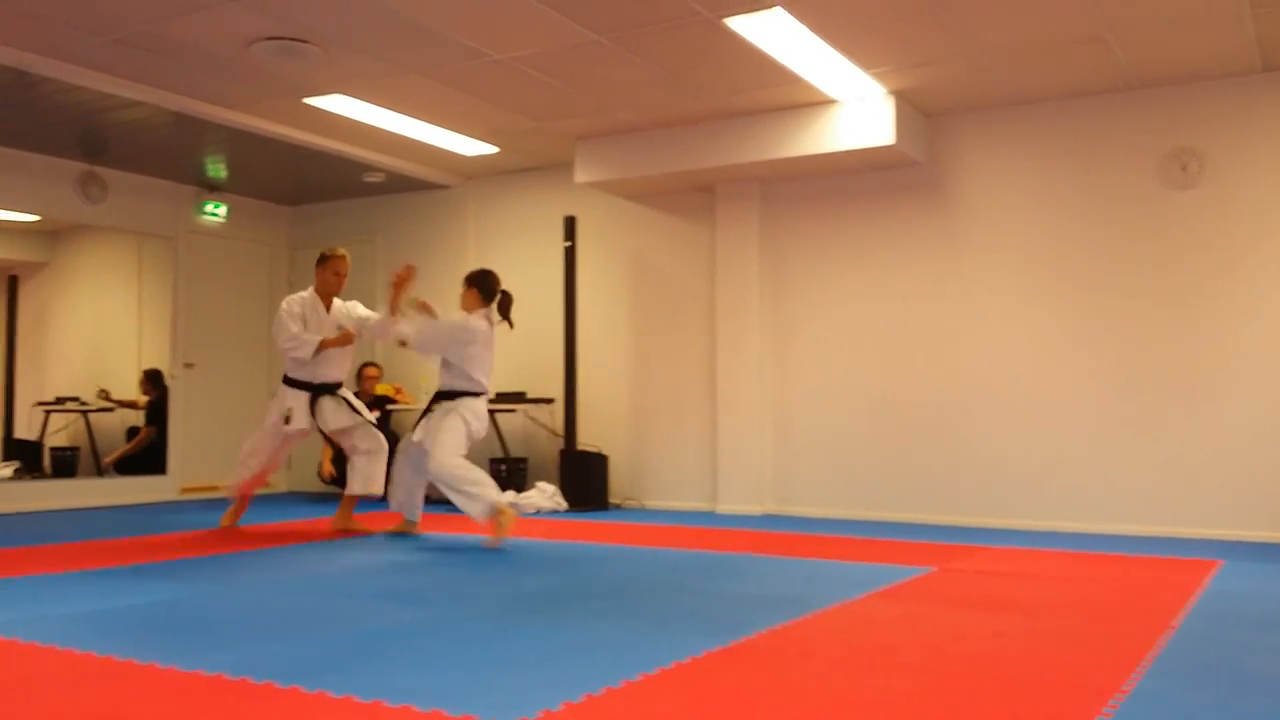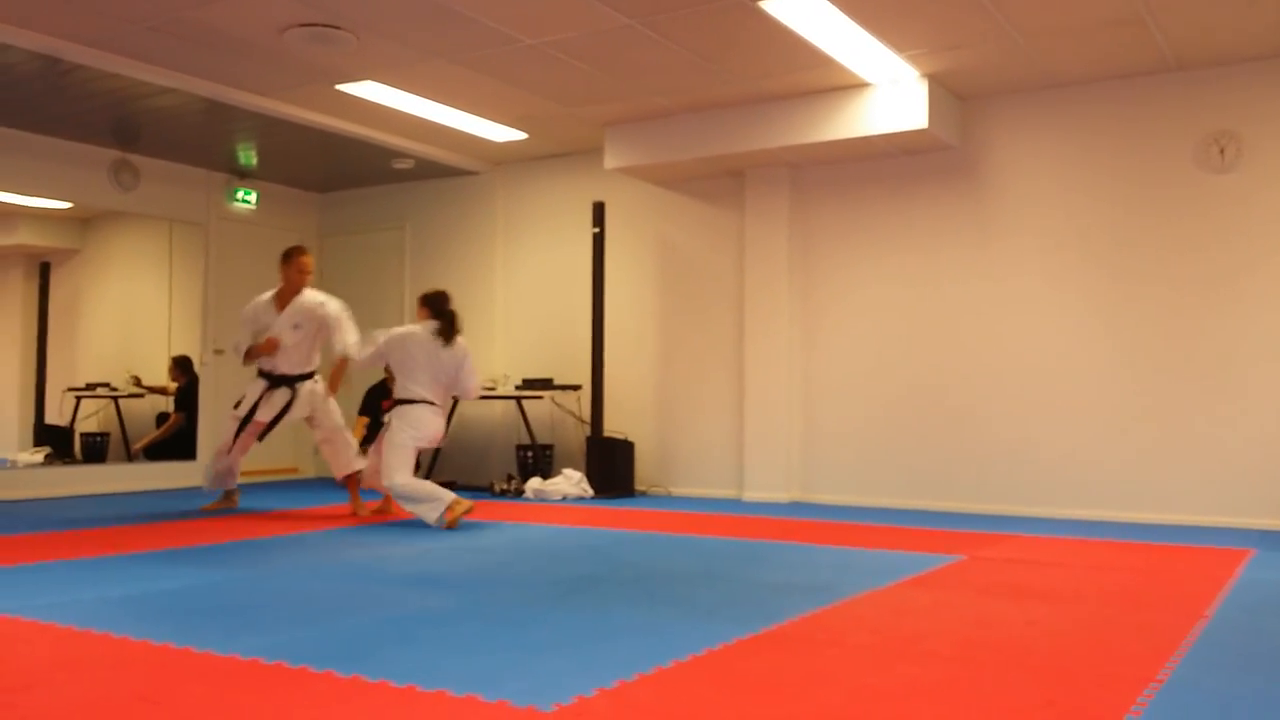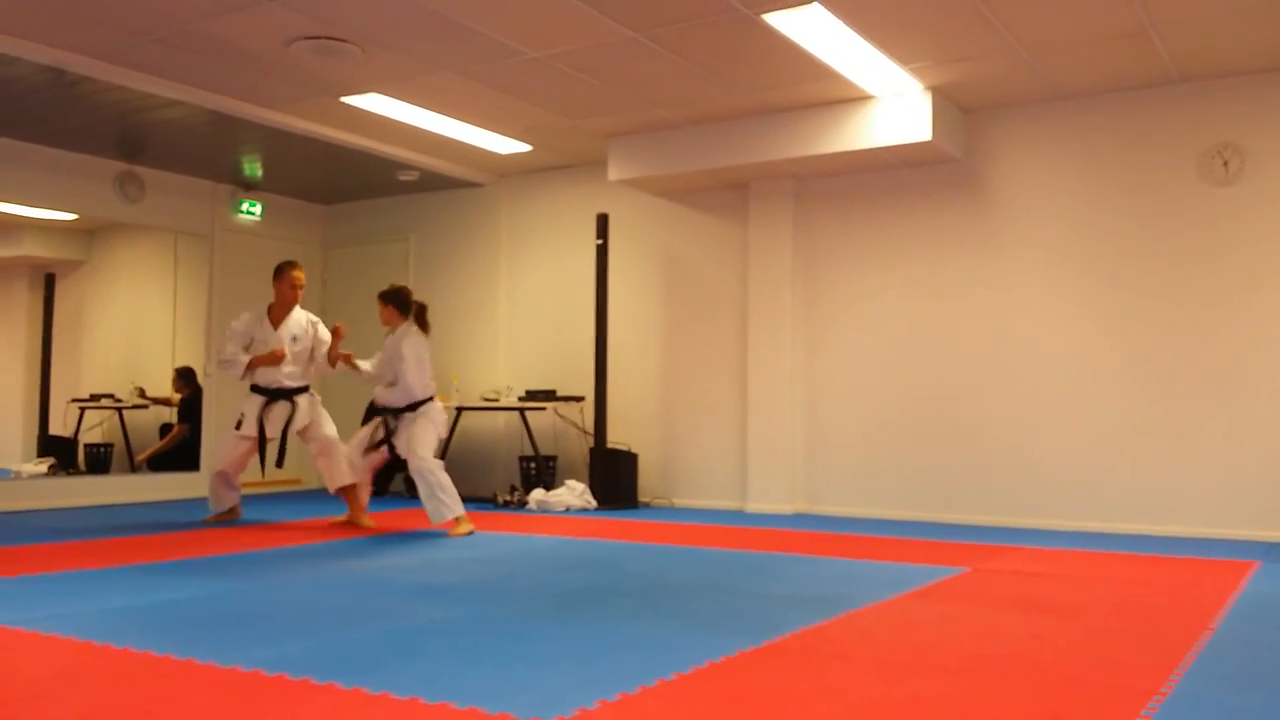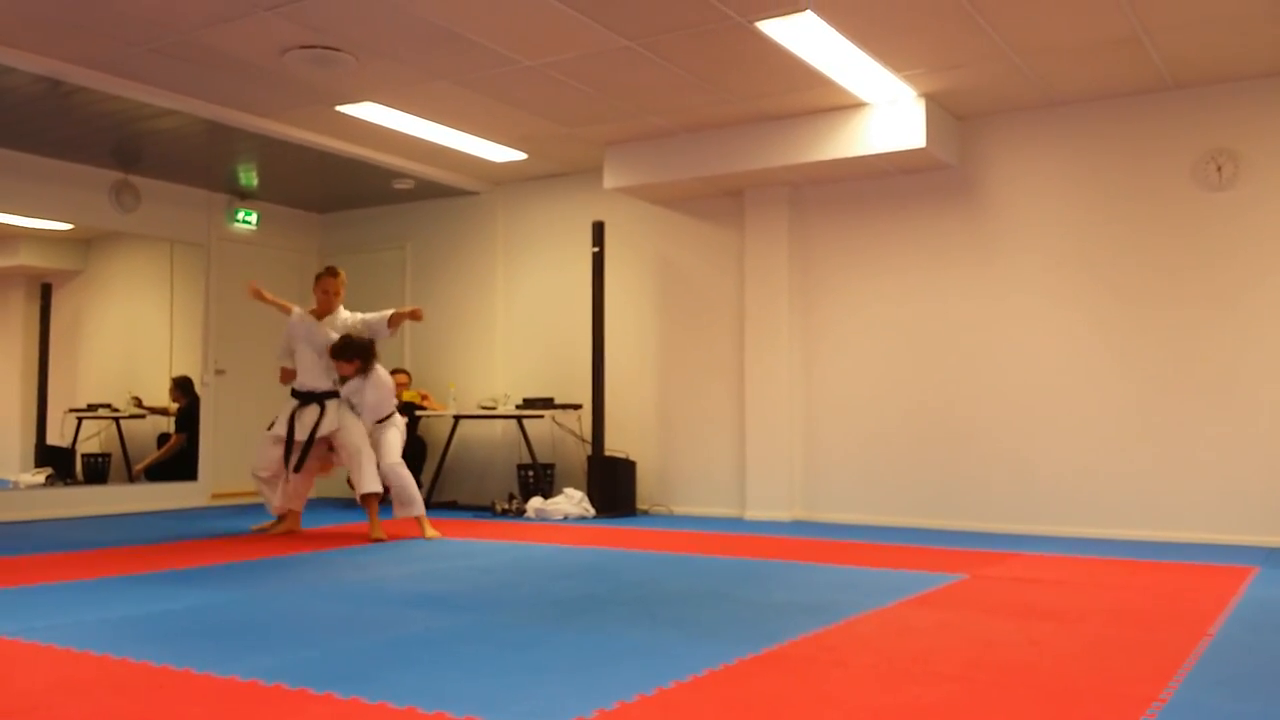
dt=0.4s
person 1, frame 1
left shoulder: (350, 309)
right shoulder: (294, 305)
left elbow: (384, 326)
right elbow: (290, 343)
left wrist: (396, 295)
right wrist: (331, 341)
left hip: (336, 397)
right hip: (297, 395)
left knee: (372, 445)
right knee: (262, 453)
left ankle: (345, 515)
right ankle: (239, 505)
person 1, frame 2
left shoulder: (318, 305)
right shoulder: (259, 306)
left elbow: (345, 330)
right elbow: (243, 344)
left wrist: (340, 365)
right wrist: (256, 350)
left hip: (305, 387)
right hip: (266, 387)
left knee: (334, 432)
right knee: (231, 442)
right ankle: (228, 494)
person 1, frame 3
left shoulder: (311, 323)
right shoulder: (247, 322)
left elbow: (329, 365)
right elbow: (228, 360)
left wrist: (335, 343)
right wrist: (260, 360)
left hip: (301, 401)
right hip: (263, 403)
left knee: (330, 444)
right knee: (228, 462)
left ankle: (356, 509)
right ankle: (229, 508)
person 1, frame 4
left shoulder: (350, 323)
right shoulder: (294, 325)
left elbow: (380, 323)
left wrist: (403, 314)
right wrist: (286, 372)
left hip: (335, 407)
right hip: (299, 407)
left knee: (358, 452)
right knee: (267, 466)
left ankle: (374, 521)
right ankle: (285, 517)
person 2, frame 1
left shoulder: (469, 326)
right shoulder: (479, 324)
left elbow: (427, 339)
left wrist: (402, 325)
right wrist: (431, 317)
left hip: (461, 408)
right hip: (450, 406)
left knee: (443, 465)
right knee: (409, 457)
left ankle: (497, 509)
right ankle: (409, 520)
person 2, frame 2
left shoulder: (402, 337)
right shoulder: (458, 345)
left elbow: (368, 357)
right elbow: (469, 391)
left hip: (406, 416)
right hip: (431, 416)
left knee: (396, 483)
right knee: (377, 457)
left ankle: (454, 504)
person 2, frame 3
left shoulder: (407, 342)
right shoulder: (392, 338)
left elbow: (409, 390)
right elbow: (379, 372)
left wrist: (378, 394)
right wrist: (355, 364)
left hip: (420, 414)
right hip: (396, 415)
left knee: (422, 463)
right knee: (357, 453)
left ankle: (462, 520)
person 2, frame 4
left shoulder: (379, 383)
left elbow: (364, 422)
right elbow: (312, 326)
right wrist: (276, 303)
left hip: (384, 425)
left knee: (391, 465)
left ankle: (422, 521)
